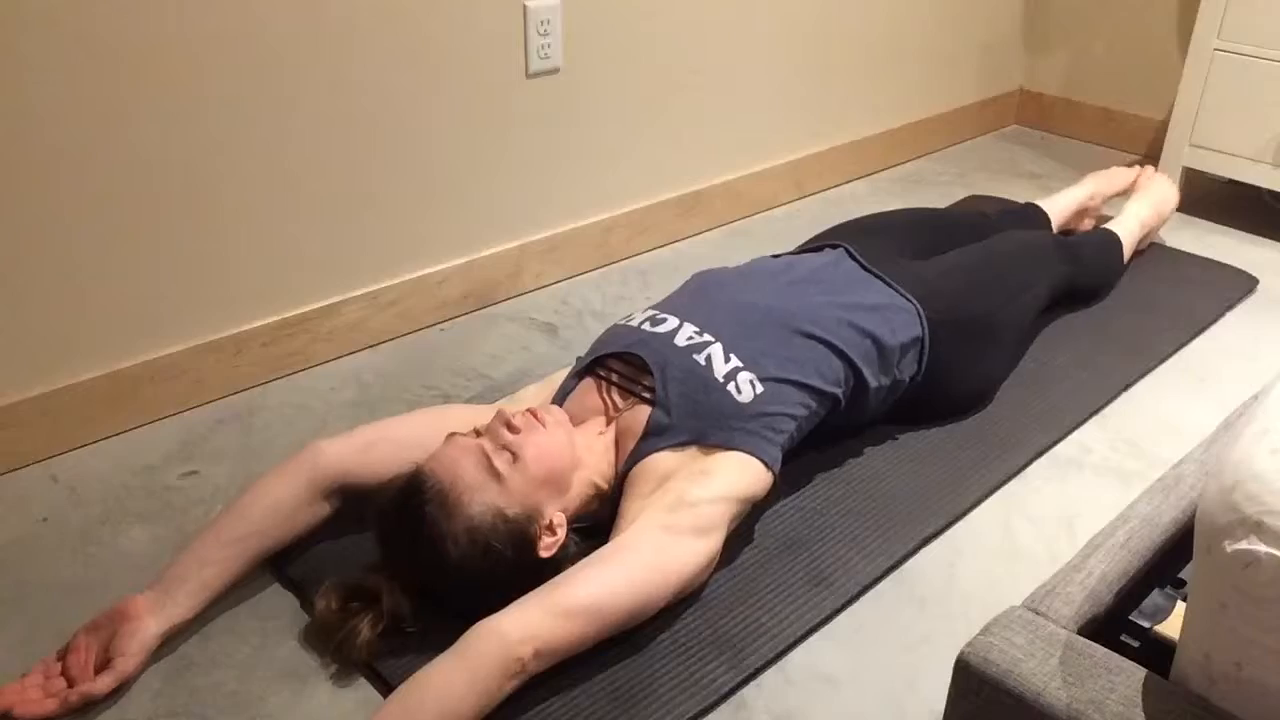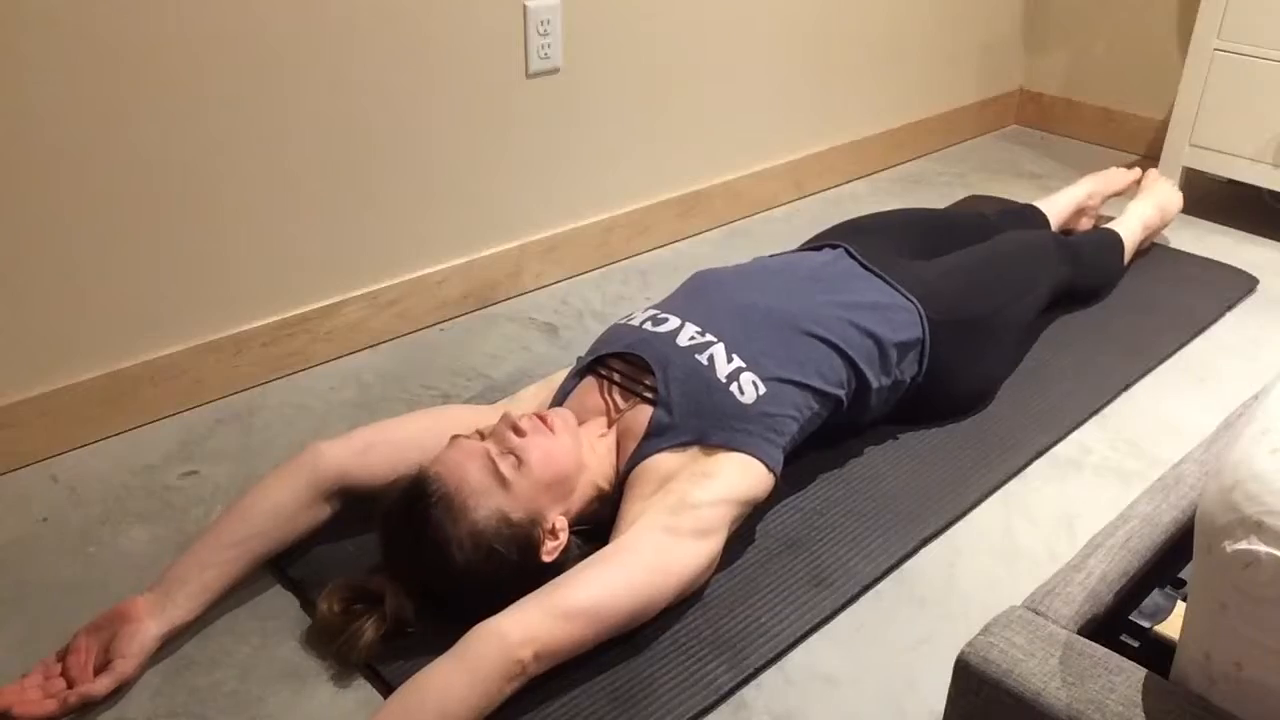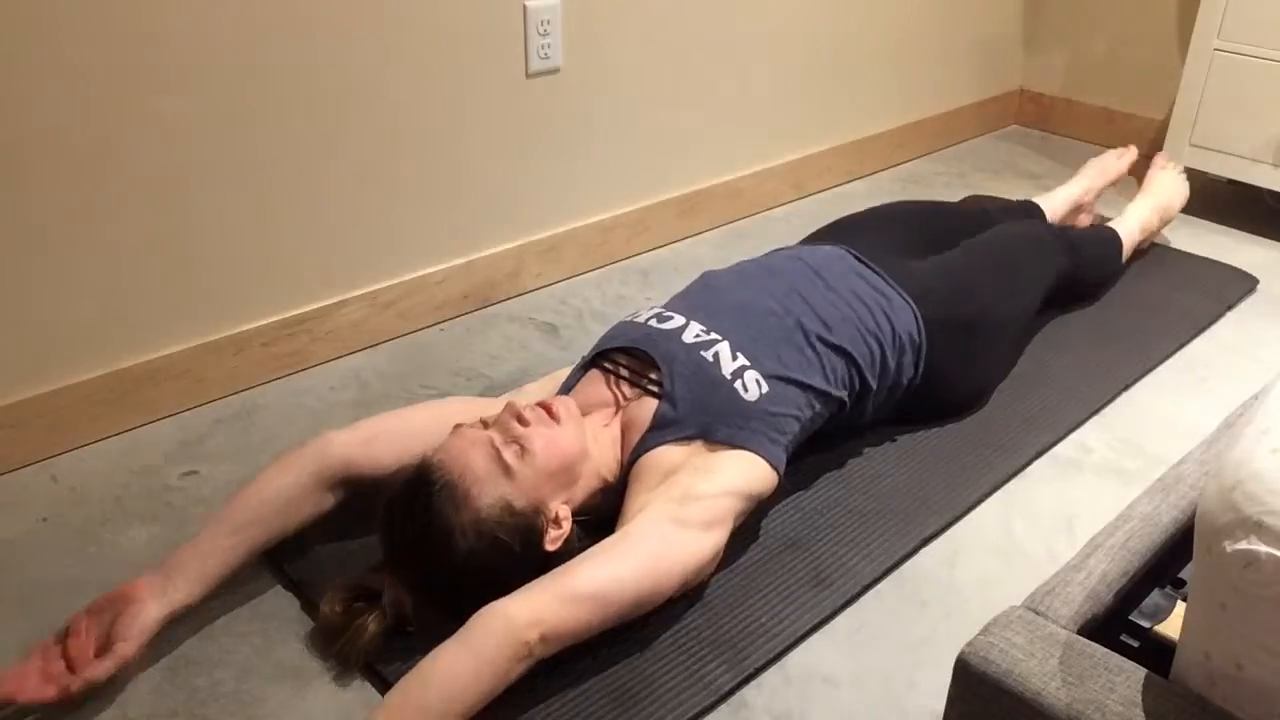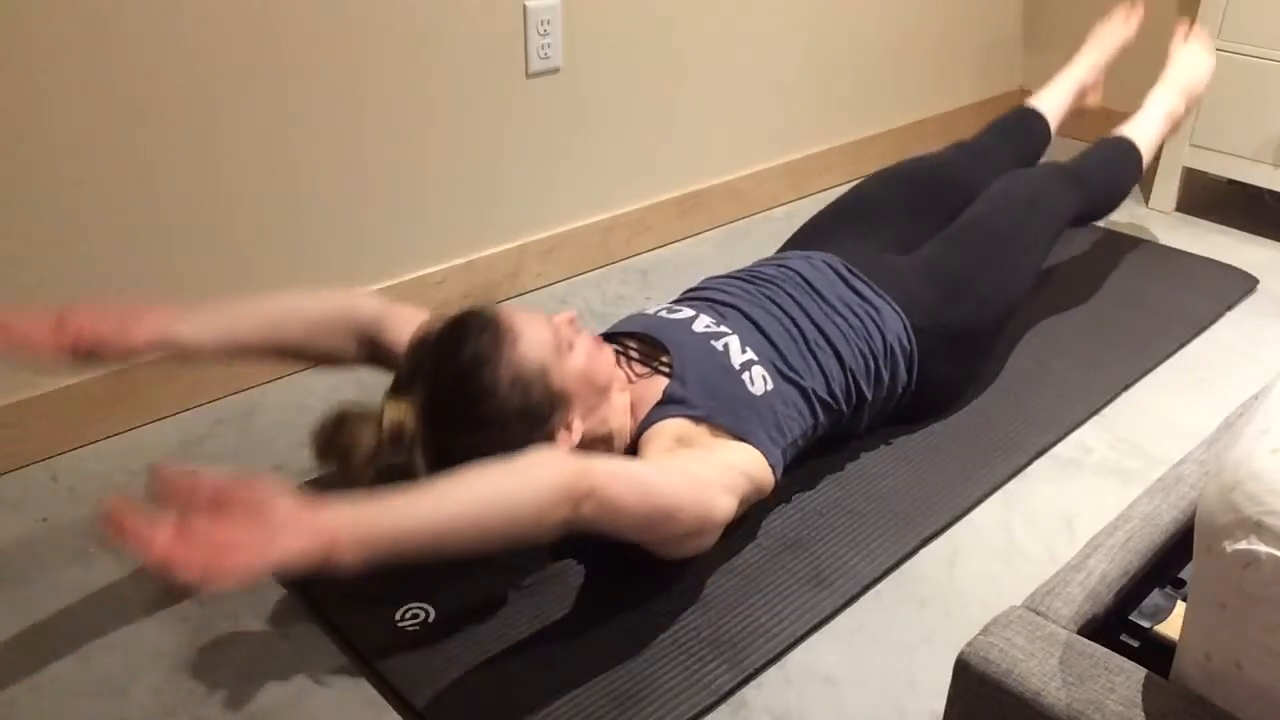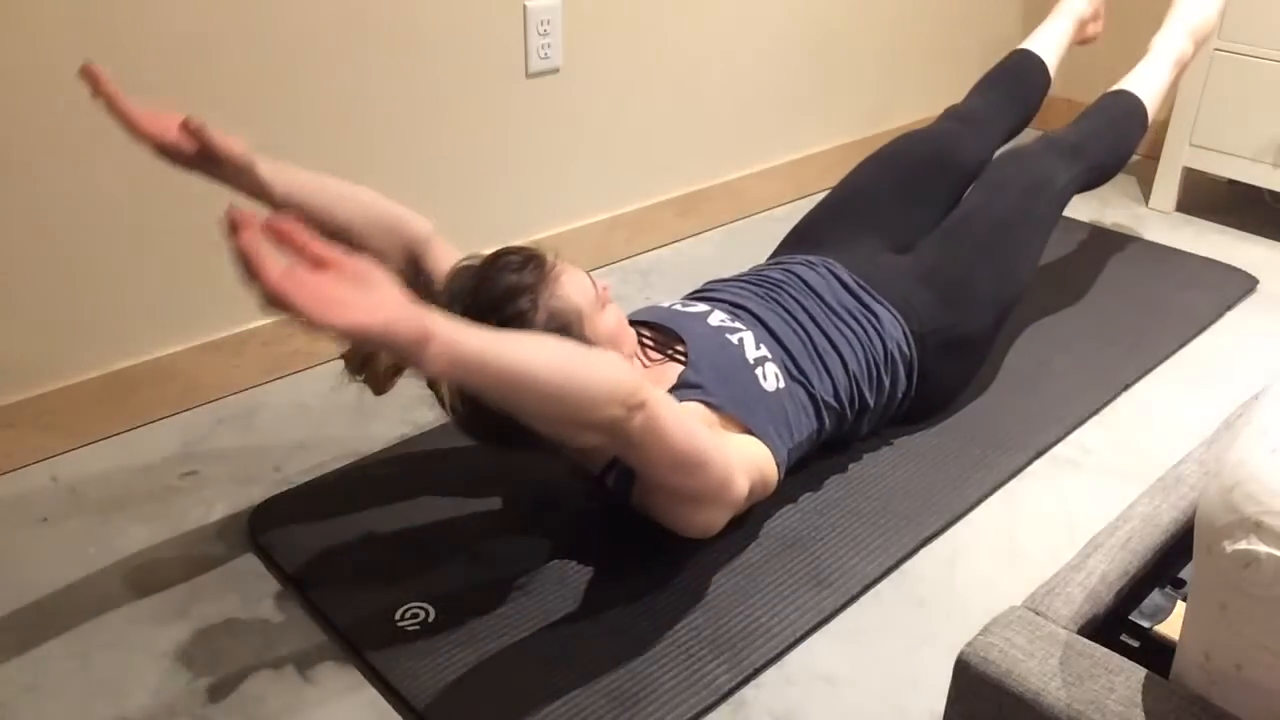
dt=0.4s
person 1, frame 1
left shoulder: (558, 406)
right shoulder: (683, 500)
left hip: (839, 263)
right hip: (918, 332)
left knee: (979, 219)
right knee: (1045, 261)
left ankle: (1081, 198)
right ankle: (1128, 215)
person 1, frame 2
left shoulder: (557, 404)
right shoulder: (686, 497)
left hip: (832, 267)
right hip: (921, 334)
left knee: (976, 218)
right knee: (1045, 261)
left ankle: (1082, 198)
right ankle: (1131, 216)
person 1, frame 3
left shoulder: (572, 399)
right shoulder: (690, 492)
left elbow: (339, 453)
right elbow: (528, 622)
left hip: (829, 266)
right hip: (922, 333)
left knee: (983, 215)
right knee: (1039, 253)
left ankle: (1082, 191)
right ankle: (1136, 212)
person 1, frame 4
left shoulder: (608, 358)
right shoulder: (696, 473)
left elbow: (377, 317)
right elbow: (577, 492)
left wrist: (159, 329)
left hip: (819, 266)
right hip: (907, 332)
left knee: (980, 161)
right knee: (1040, 194)
right ankle: (1165, 99)
person 1, frame 5
left shoulder: (601, 363)
right shoulder: (687, 475)
left elbow: (417, 242)
right elbow: (624, 401)
left wrist: (238, 168)
right wrist: (415, 331)
left hip: (807, 275)
right hip: (909, 333)
left knee: (963, 136)
right knee: (1044, 166)
